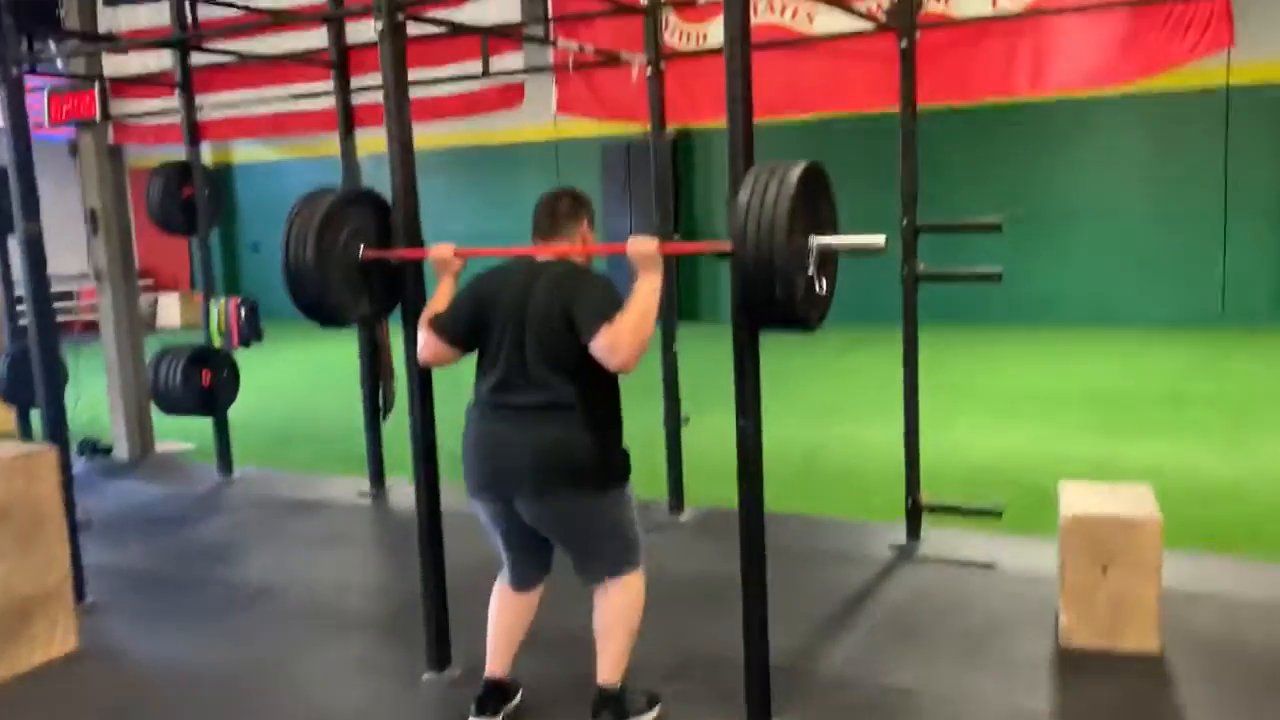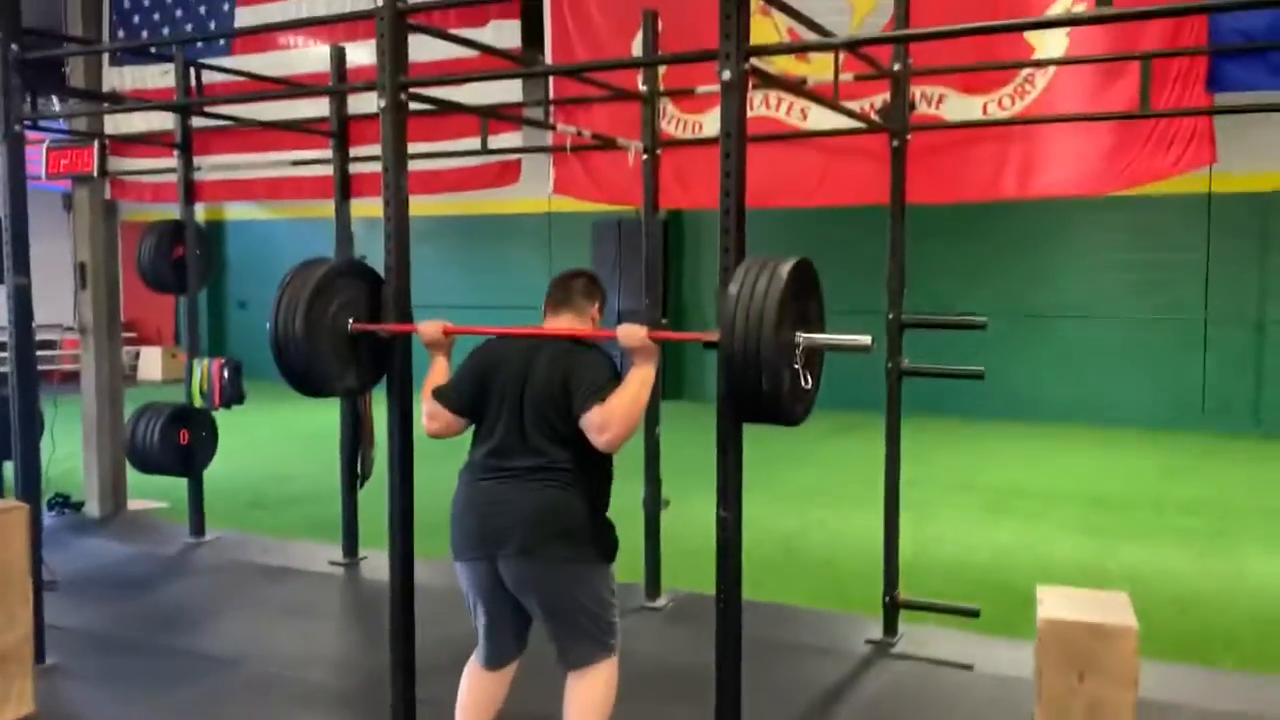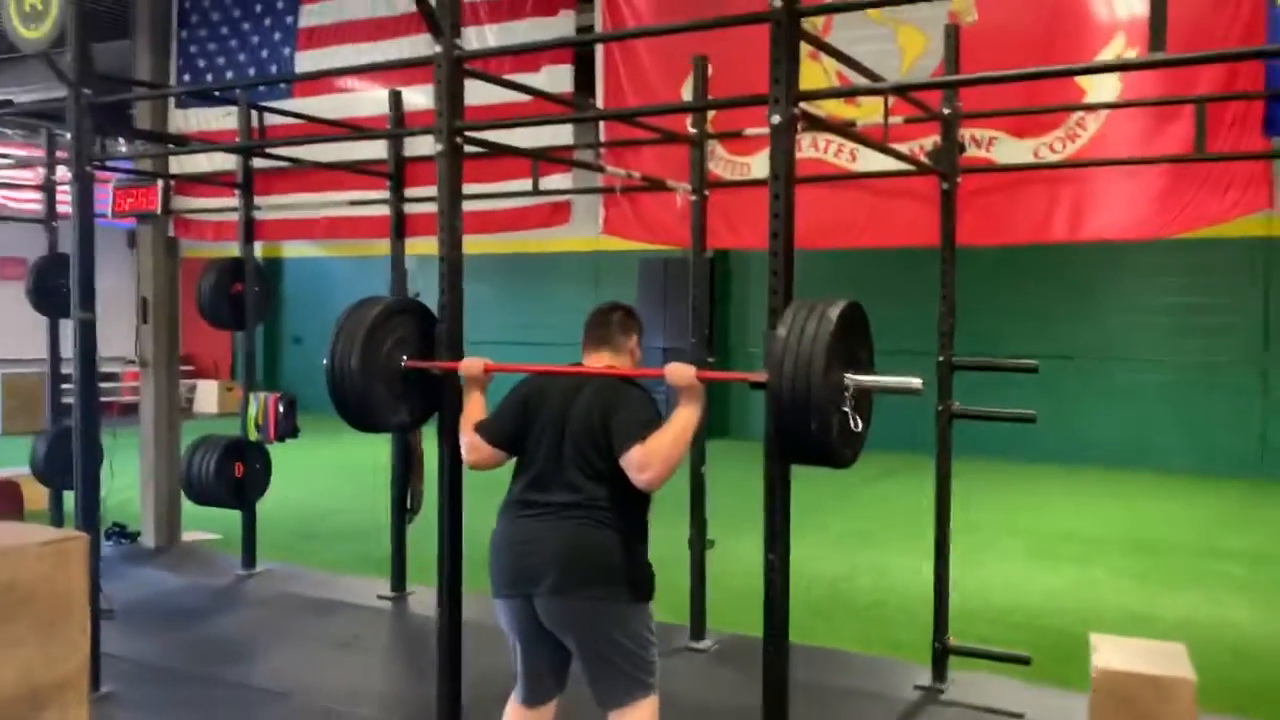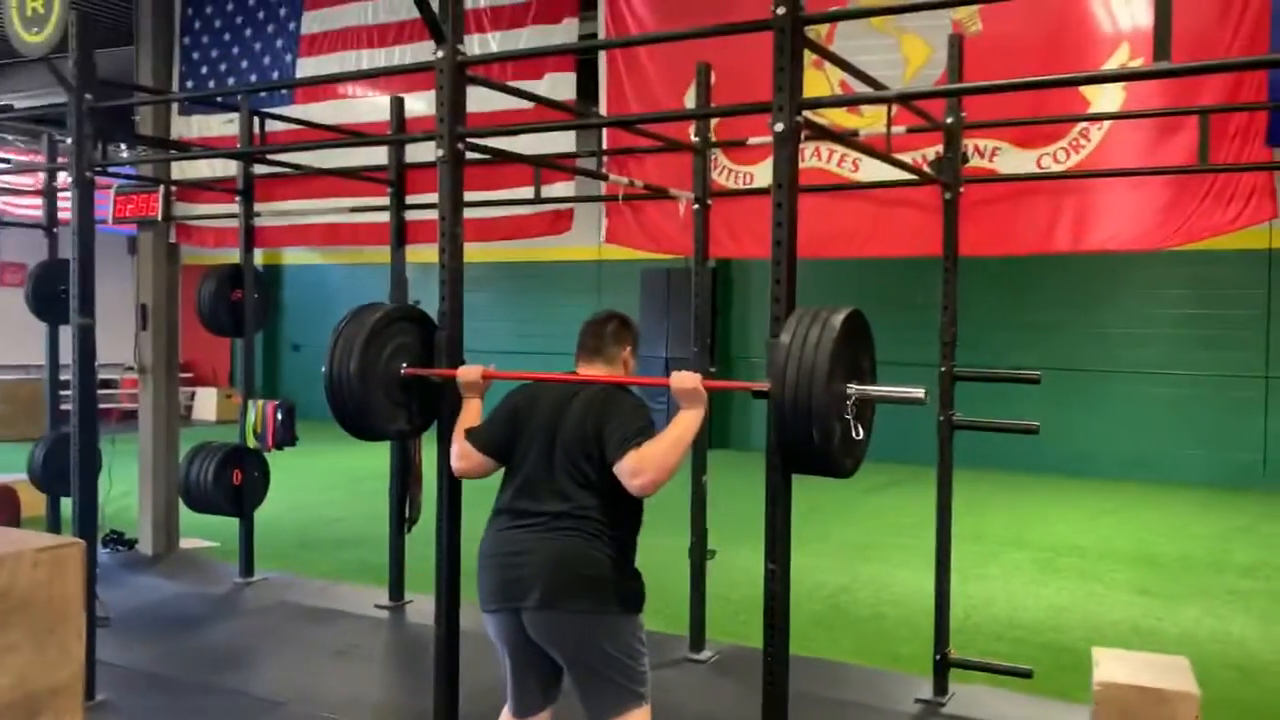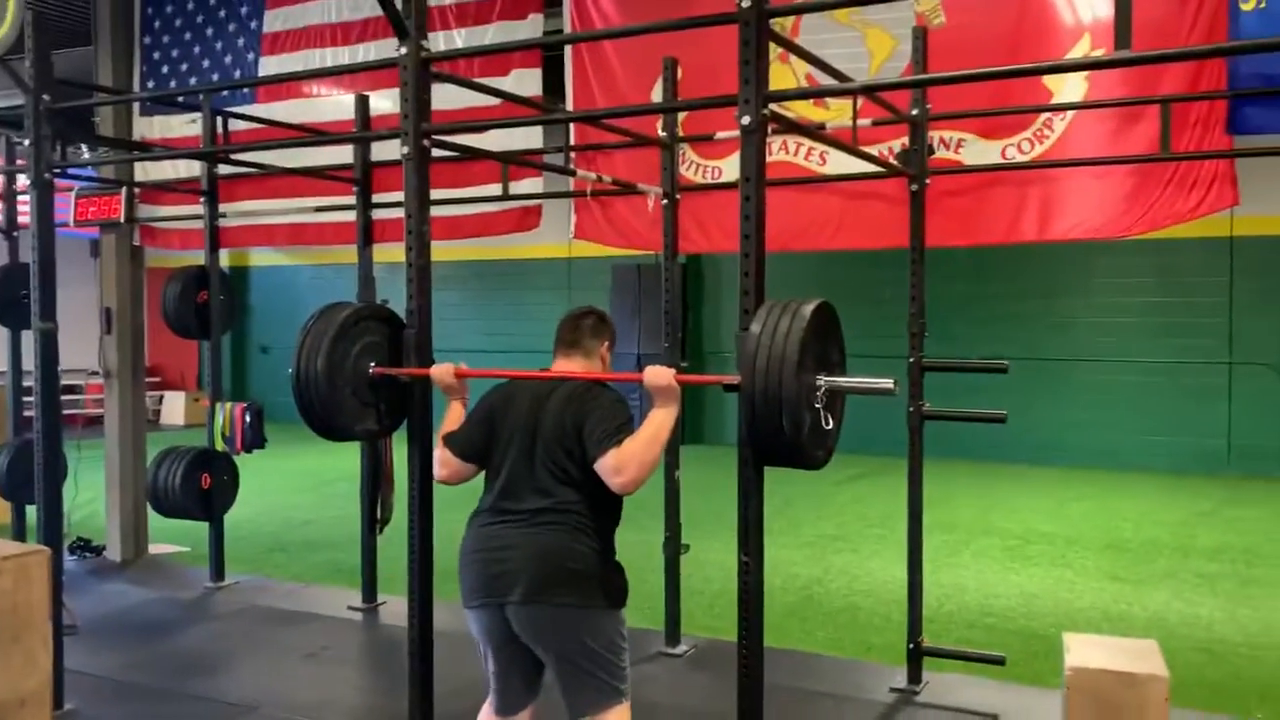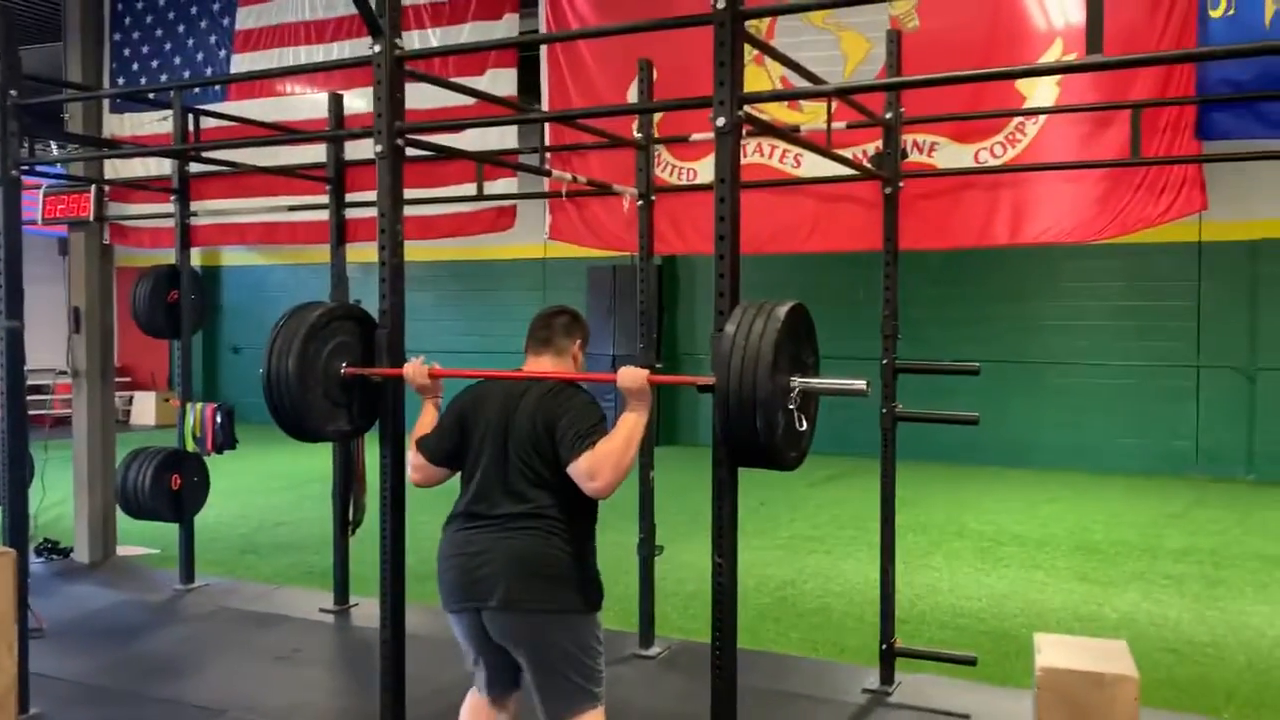
dt=0.3s
person 1, frame 1
left shoulder: (488, 284)
right shoulder: (586, 287)
left elbow: (429, 351)
right elbow: (619, 353)
left wrist: (446, 279)
right wrist: (648, 278)
left hip: (489, 462)
right hip: (565, 462)
left knee: (521, 571)
right knee: (619, 568)
person 1, frame 2
left shoulder: (491, 352)
right shoulder: (587, 359)
left elbow: (435, 422)
right elbow: (607, 430)
left wrist: (439, 354)
right wrist: (643, 364)
left hip: (476, 522)
right hip: (554, 529)
left knee: (495, 649)
right knee: (593, 655)
person 1, frame 3
left shoulder: (534, 388)
right shoulder: (627, 397)
left elbow: (476, 454)
right elbow: (647, 470)
left wrist: (474, 390)
right wrist: (689, 404)
left hip: (515, 559)
right hip: (589, 568)
person 1, frame 4
left shoulder: (525, 398)
right shoulder: (620, 406)
left elbow: (464, 461)
right elbow: (641, 476)
left wrist: (472, 397)
right wrist: (690, 410)
left hip: (503, 571)
right hip: (579, 579)
person 1, frame 5
left shoulder: (502, 397)
right shoulder: (598, 402)
left elbow: (446, 468)
right elbow: (623, 473)
left wrist: (456, 399)
right wrist: (664, 406)
left hip: (485, 567)
right hip: (562, 575)
person 1, frame 6
left shoulder: (474, 398)
right shoulder: (570, 403)
left elbow: (420, 470)
right elbow: (598, 477)
left wrist: (430, 398)
right wrist: (636, 407)
left hip: (464, 570)
right hip: (539, 577)
